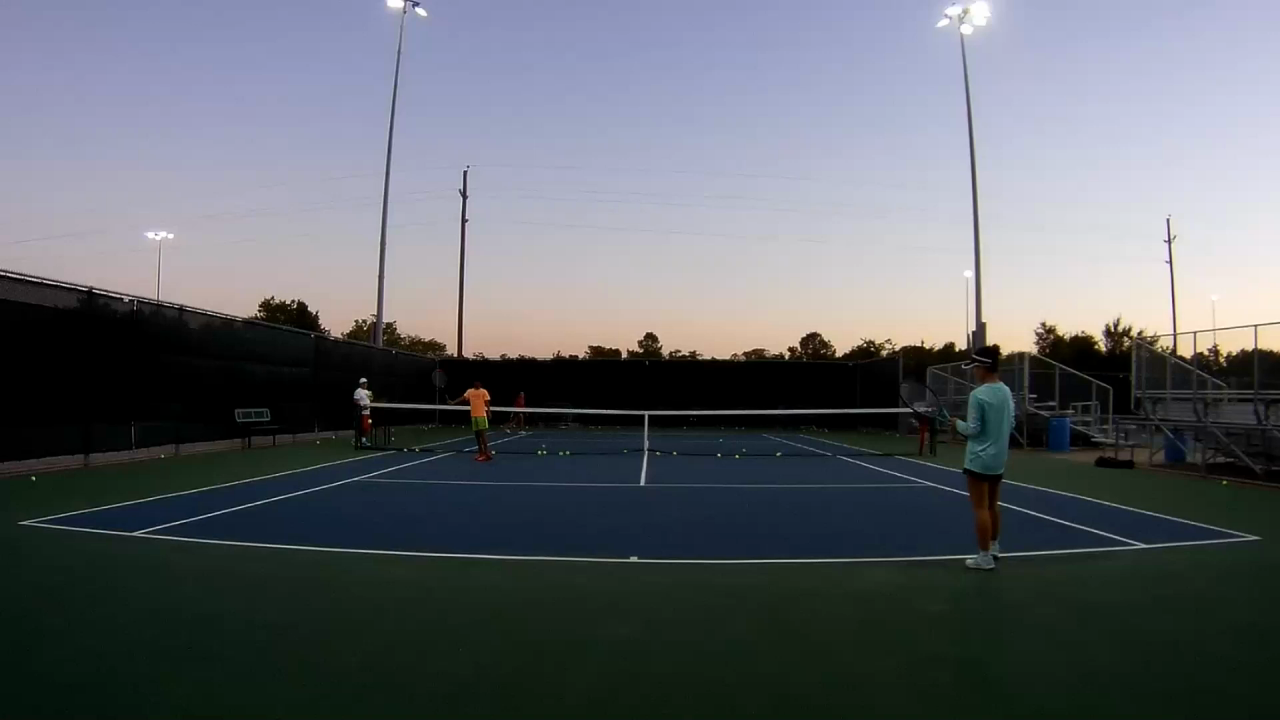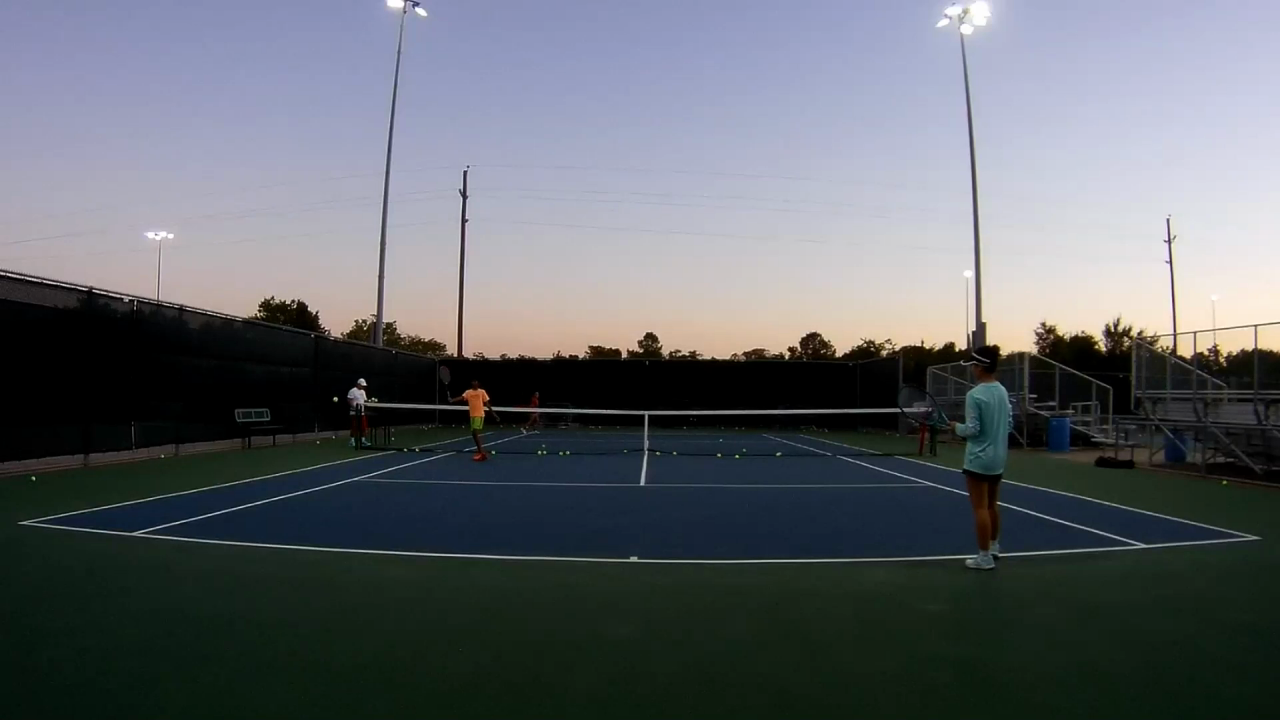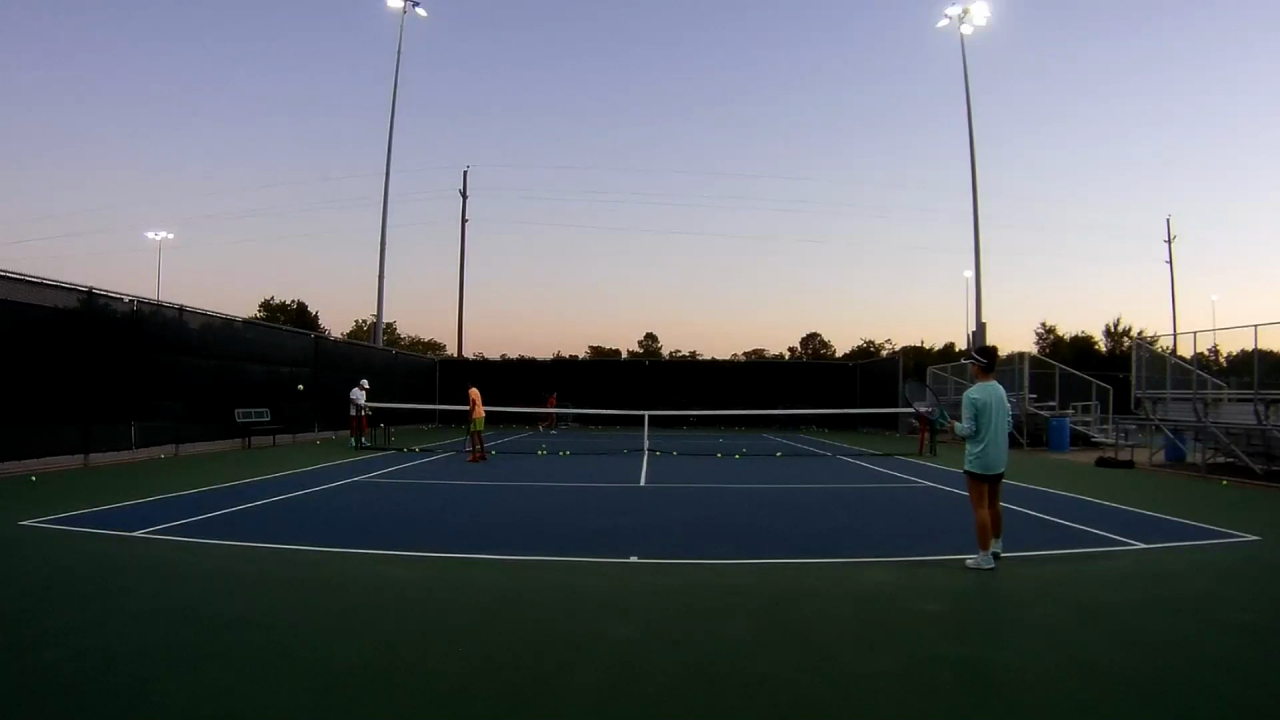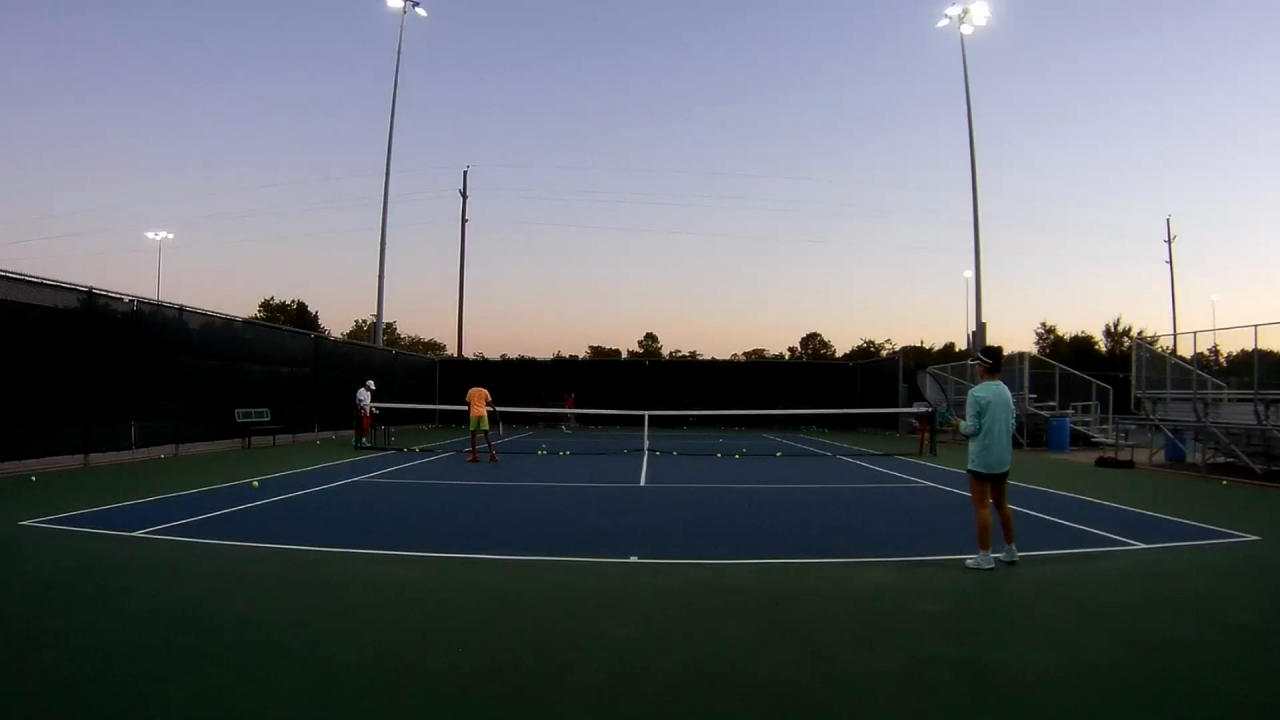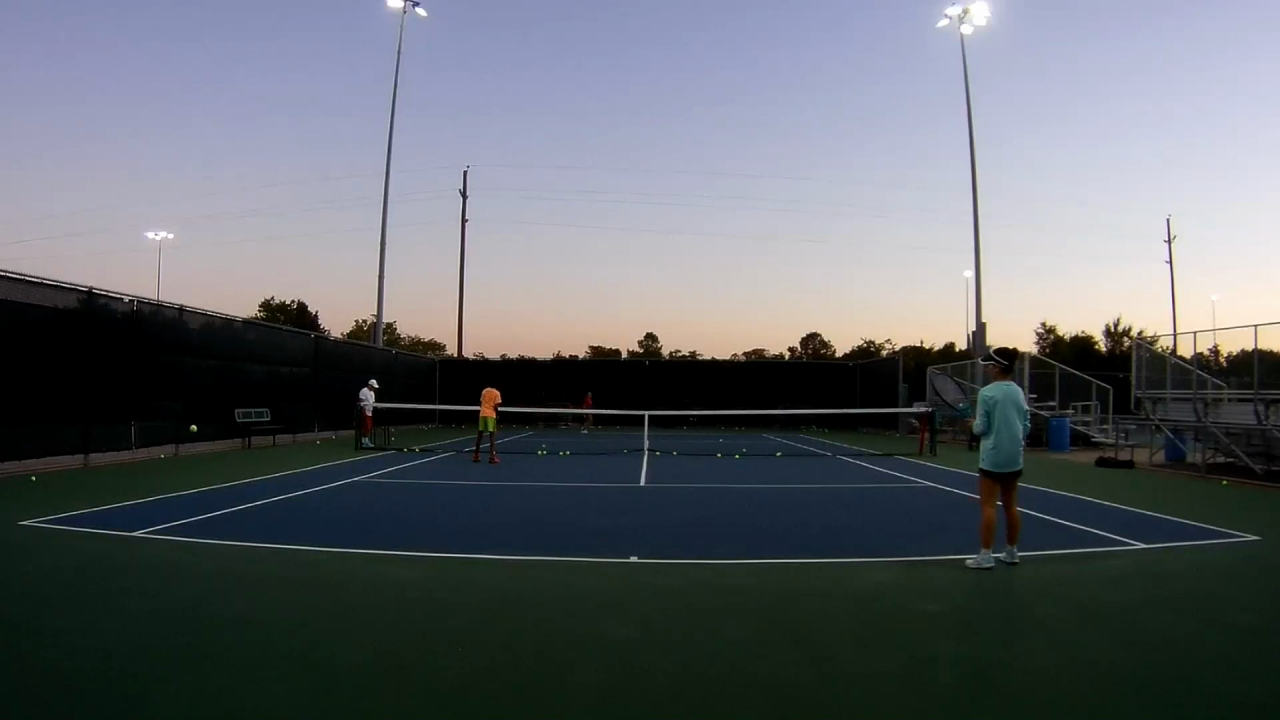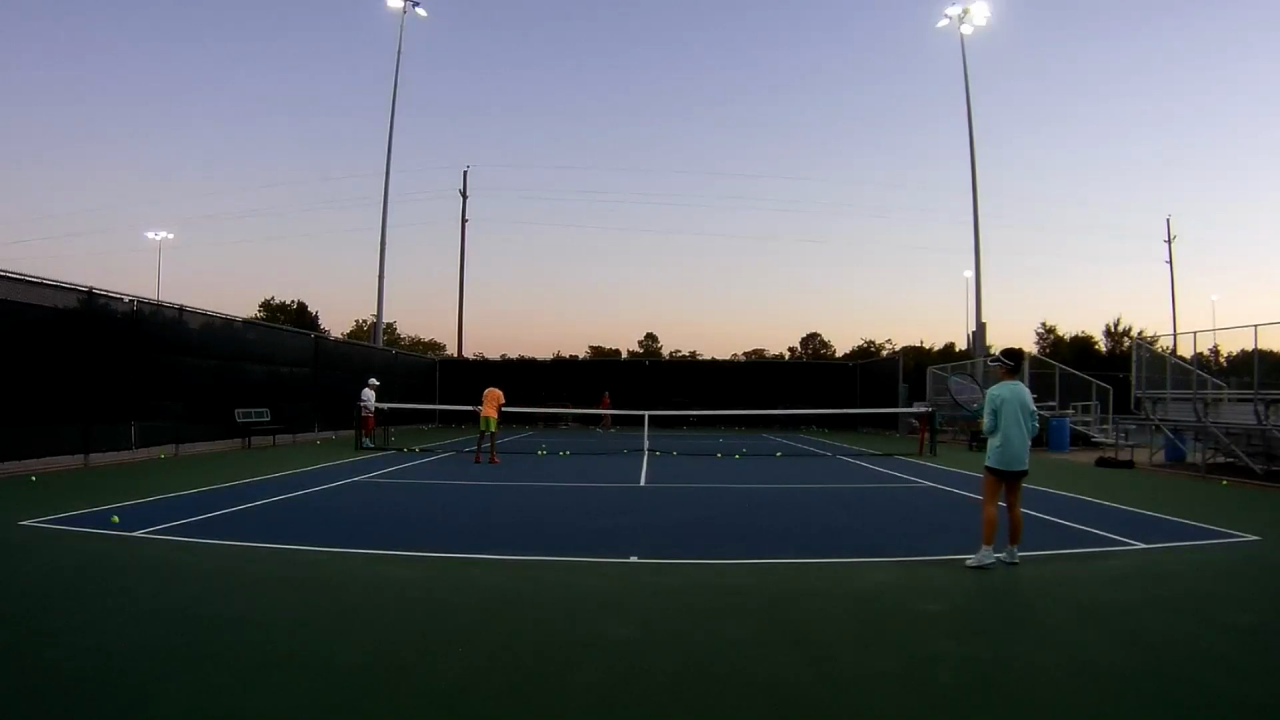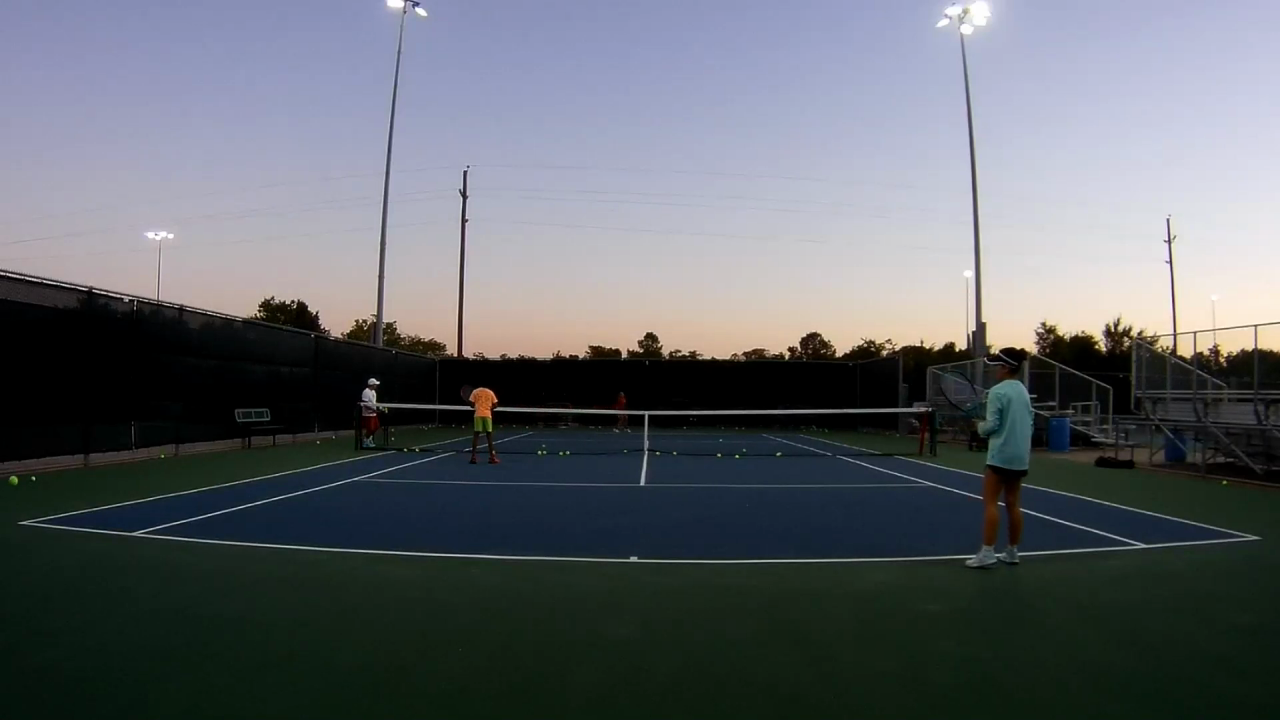
dt=0.4s
person 1, frame 1
left shoulder: (978, 395)
right shoulder: (1006, 392)
left elbow: (973, 429)
right elbow: (1009, 424)
left wrist: (957, 424)
left hip: (979, 458)
right hip: (999, 458)
left knee: (980, 508)
right knee: (992, 505)
left ankle: (985, 557)
right ankle: (993, 546)
person 1, frame 2
left shoulder: (975, 395)
right shoulder: (1002, 391)
left elbow: (972, 430)
right elbow: (1009, 424)
left wrist: (956, 427)
left hip: (979, 458)
right hip: (998, 457)
left knee: (980, 508)
right knee: (992, 505)
left ankle: (985, 557)
right ankle: (993, 546)
person 1, frame 3
left shoulder: (971, 395)
right shoulder: (1000, 391)
left elbow: (968, 430)
right elbow: (1009, 423)
left wrist: (955, 426)
left hip: (979, 458)
right hip: (999, 457)
left knee: (980, 508)
right knee: (994, 503)
left ankle: (985, 557)
right ankle: (996, 544)
person 1, frame 4
left shoulder: (976, 393)
right shoulder: (1005, 391)
left elbow: (972, 428)
right elbow: (1012, 425)
left wrist: (960, 424)
left hip: (982, 458)
right hip: (1003, 457)
left knee: (982, 508)
right knee: (1002, 505)
left ankle: (985, 557)
right ankle: (1010, 550)
person 1, frame 5
left shoulder: (987, 393)
right shoulder: (1019, 392)
left elbow: (980, 428)
right elbow: (1026, 427)
left wrist: (973, 425)
left hip: (993, 457)
right hip: (1014, 456)
left knee: (988, 506)
right knee: (1010, 505)
left ankle: (986, 555)
right ankle: (1012, 551)
person 1, frame 6
left shoulder: (995, 392)
right shoulder: (1026, 393)
left elbow: (988, 426)
right elbow: (1035, 427)
left wrist: (983, 427)
left hip: (999, 456)
right hip: (1020, 457)
left knee: (990, 503)
right knee: (1014, 505)
left ankle: (986, 552)
right ankle: (1012, 551)
person 1, frame 7
left shoulder: (998, 391)
right shoulder: (1023, 391)
left elbow: (992, 425)
right elbow: (1029, 425)
left wrist: (980, 427)
left hip: (1001, 455)
right hip: (1020, 456)
left knee: (991, 503)
right knee: (1013, 504)
left ankle: (987, 552)
right ankle: (1012, 551)
